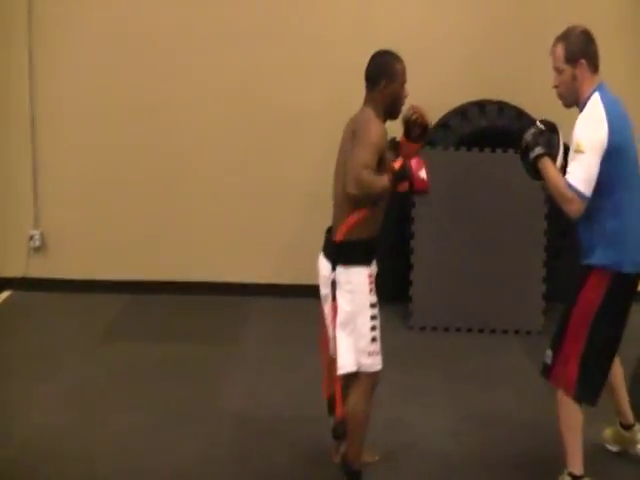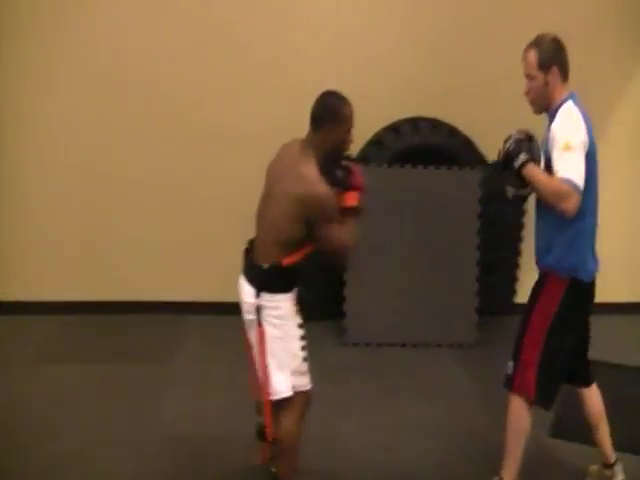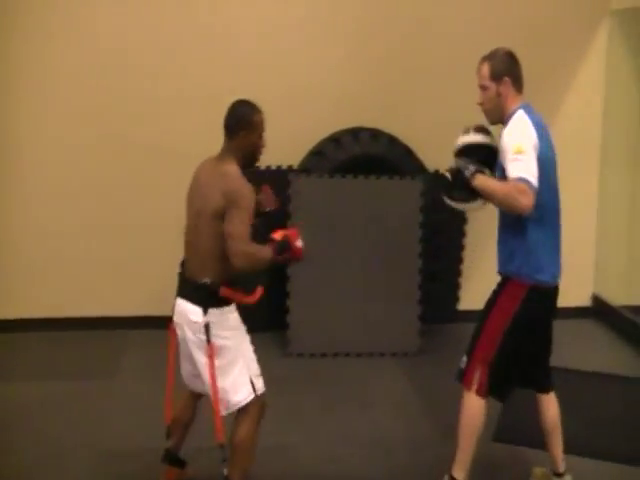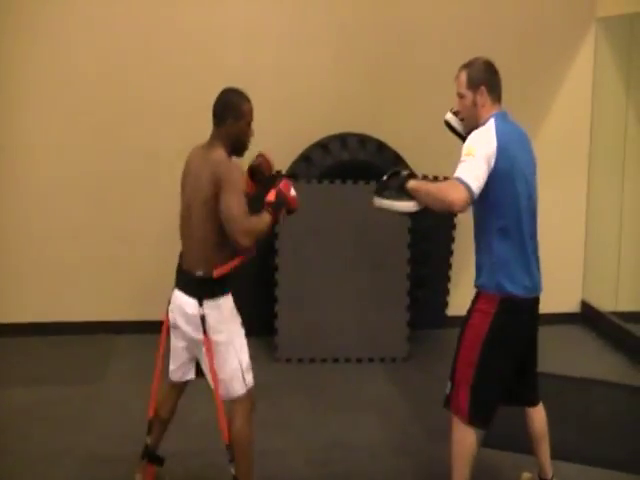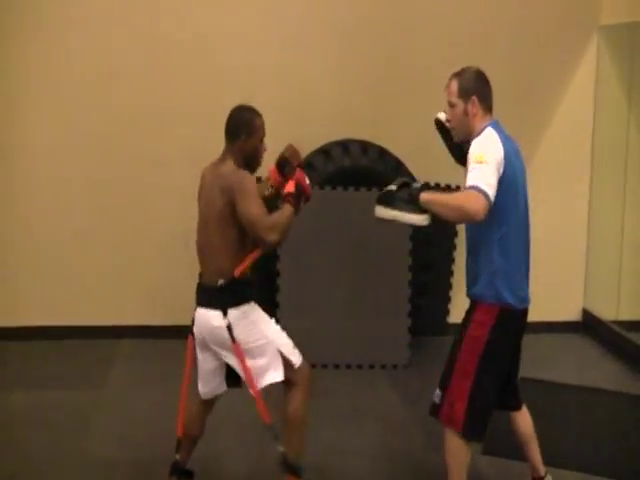
dt=0.3s
person 1, frame 1
left shoulder: (592, 120)
left elbow: (573, 202)
left wrist: (540, 156)
right wrist: (554, 162)
left knee: (568, 369)
right knee: (600, 349)
person 1, frame 2
left shoulder: (566, 121)
right shoulder: (569, 116)
left elbow: (567, 200)
left wrist: (524, 163)
right wrist: (529, 168)
left hip: (562, 270)
right hip: (577, 267)
left knee: (524, 379)
right knee: (578, 370)
person 1, frame 3
left shoulder: (519, 128)
right shoulder: (529, 125)
left elbow: (523, 200)
left wrist: (474, 177)
right wrist: (489, 171)
left hip: (524, 277)
right hip: (545, 275)
left knee: (477, 376)
right knee: (540, 379)
person 1, frame 4
left shoulder: (485, 138)
right shoulder: (517, 136)
left elbow: (457, 198)
left wrist: (408, 183)
left hip: (498, 290)
right hip: (527, 288)
left knee: (464, 400)
right knee: (527, 391)
person 1, frame 5
left shoulder: (487, 145)
right shoulder: (503, 143)
left elbow: (475, 207)
left wrist: (416, 193)
right wrist: (457, 151)
left hip: (493, 298)
right hip: (510, 295)
left knee: (452, 406)
right knee: (506, 395)
person 2, frame 1
left shoulder: (363, 124)
right shoulder: (371, 128)
left elbow: (368, 174)
right elbow: (354, 185)
left wrist: (410, 140)
right wrist: (400, 175)
left hip: (341, 257)
right hip: (351, 265)
left knee: (347, 364)
right knee: (364, 376)
person 2, frame 2
left shoulder: (291, 150)
right shoulder: (316, 190)
right elbow: (340, 245)
right wrist: (350, 198)
left hip: (257, 278)
right hip: (272, 294)
left knee: (275, 384)
right knee: (295, 397)
left ankle: (269, 442)
person 2, frame 3
left shoulder: (206, 168)
right shoulder: (237, 187)
right elbow: (240, 259)
left wrist: (252, 214)
right wrist: (279, 248)
left hip: (187, 299)
right hip: (213, 309)
left knee: (194, 389)
right knee: (250, 406)
person 2, frame 4
left shoulder: (197, 156)
right shoulder: (226, 169)
right elbow: (242, 234)
left wrist: (250, 180)
right wrist: (274, 206)
left hip: (183, 291)
right hip: (210, 299)
left knee: (176, 382)
right knee: (241, 399)
person 2, frame 5
left shoulder: (210, 174)
right shoulder: (238, 179)
right elbow: (268, 234)
left wrist: (277, 175)
right wrist: (294, 196)
left hip: (205, 307)
right hip: (233, 308)
left knee: (206, 396)
right knee: (298, 376)
